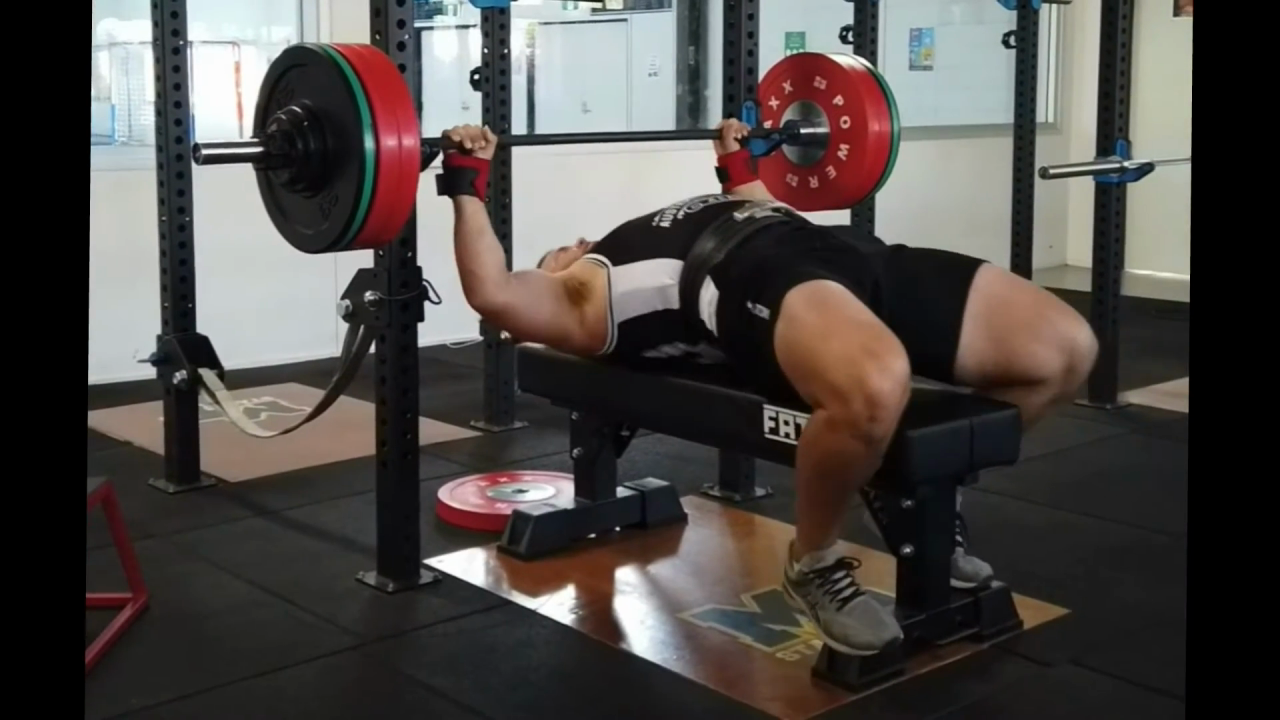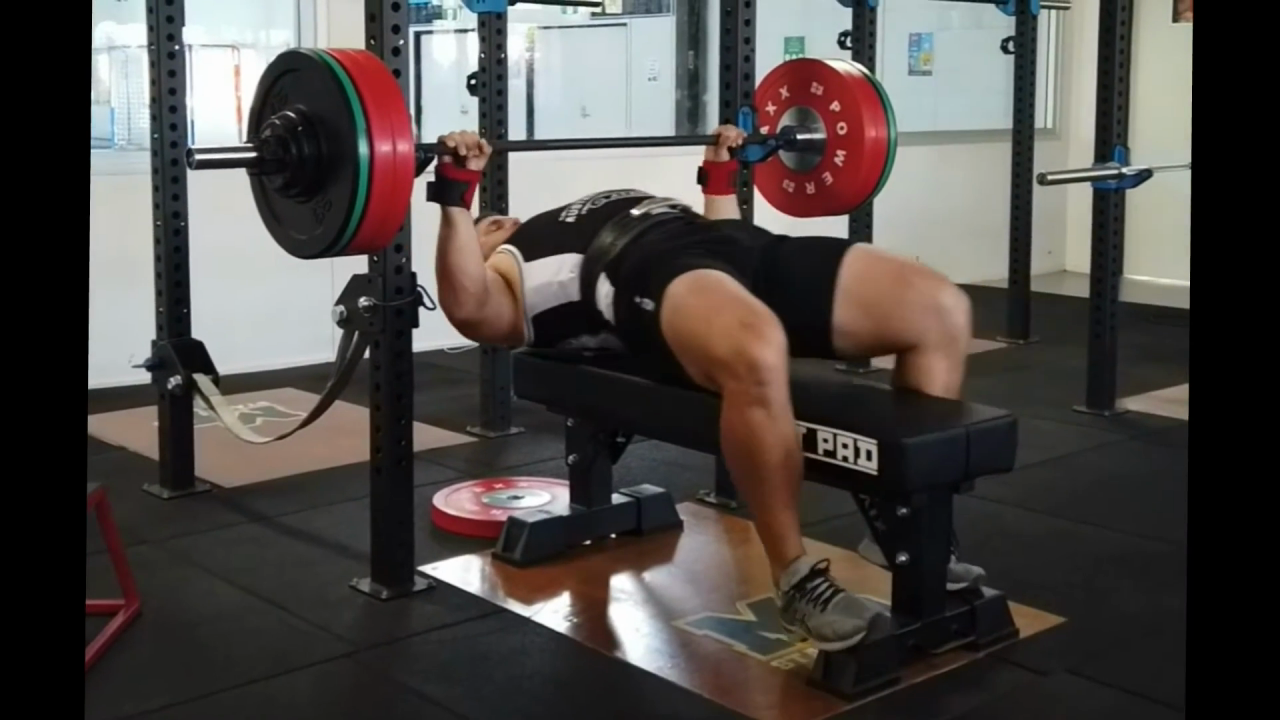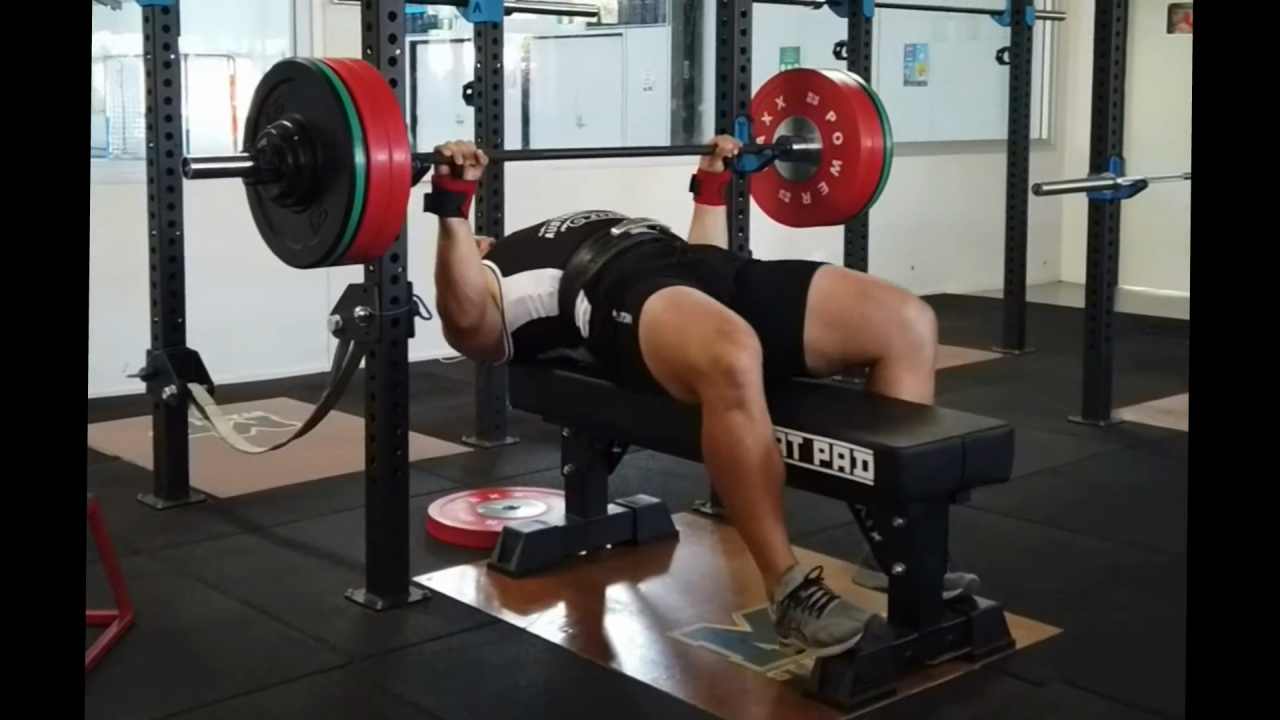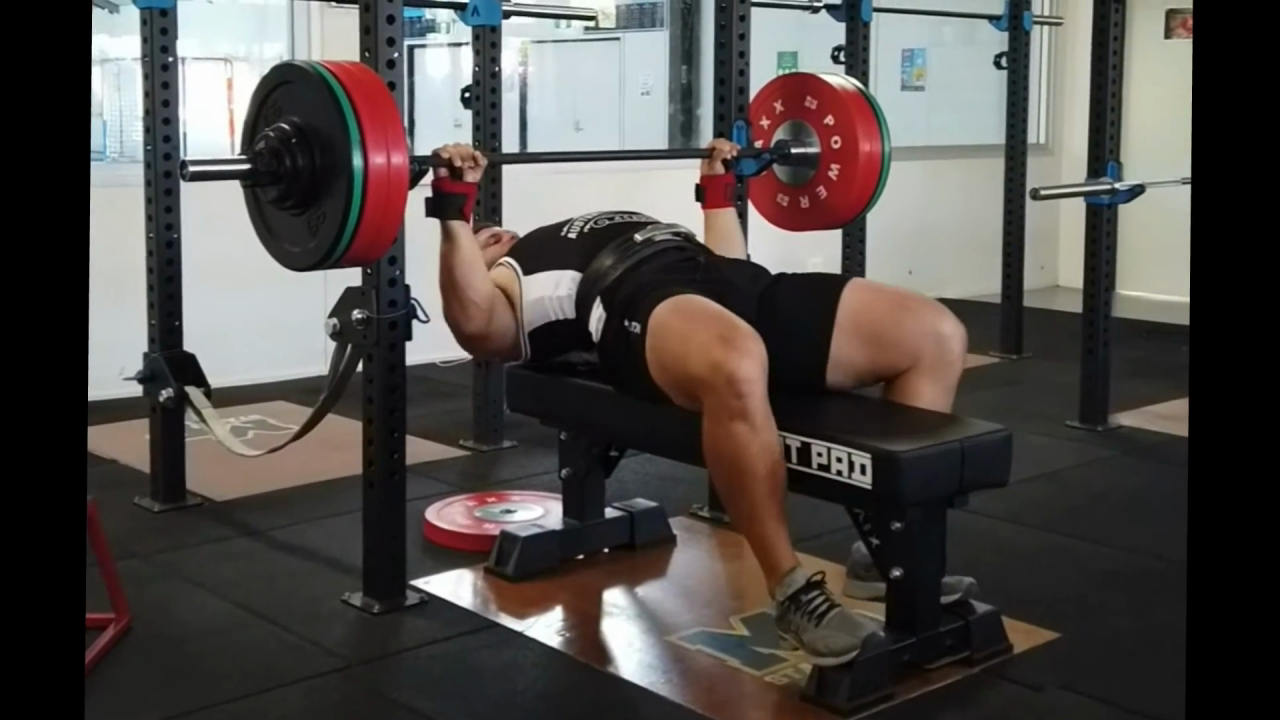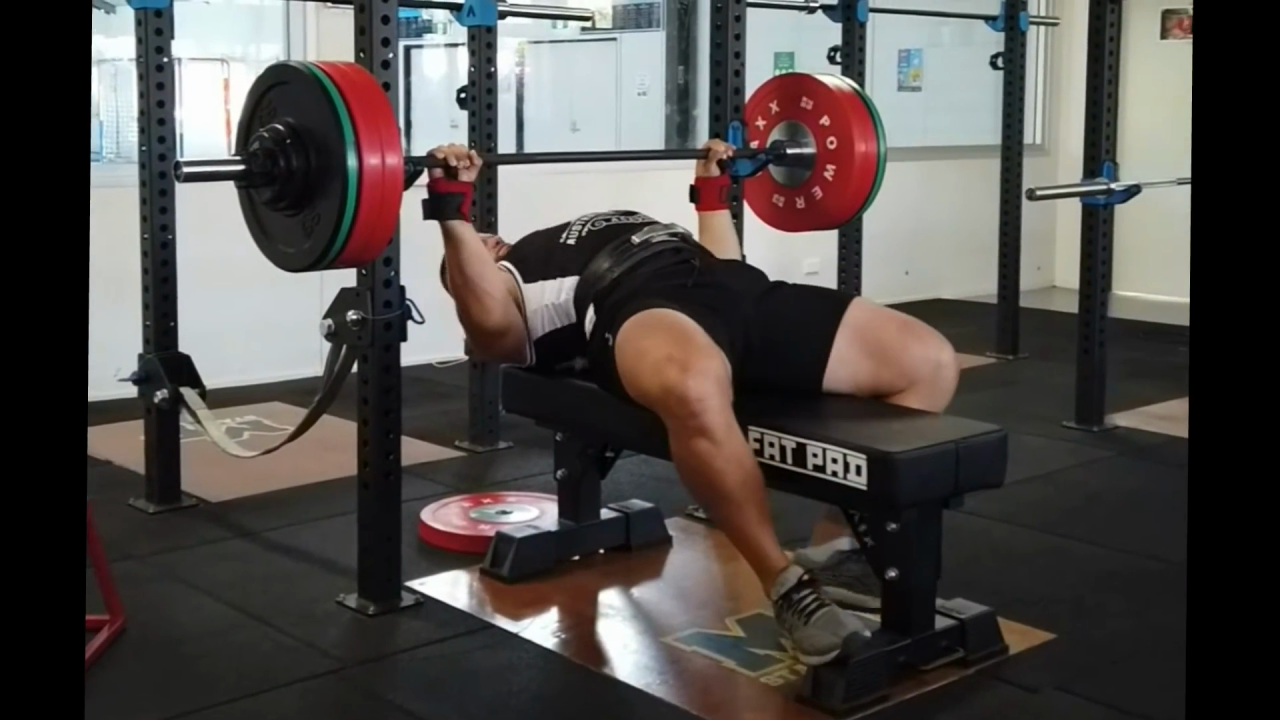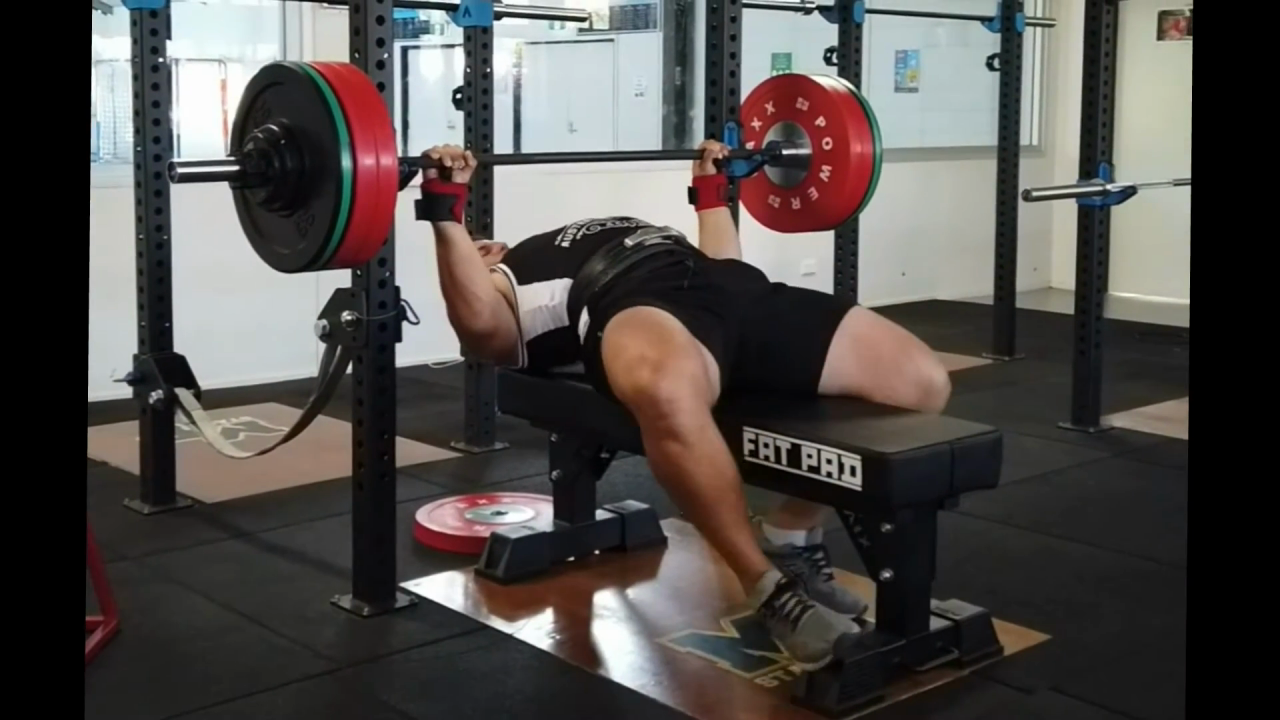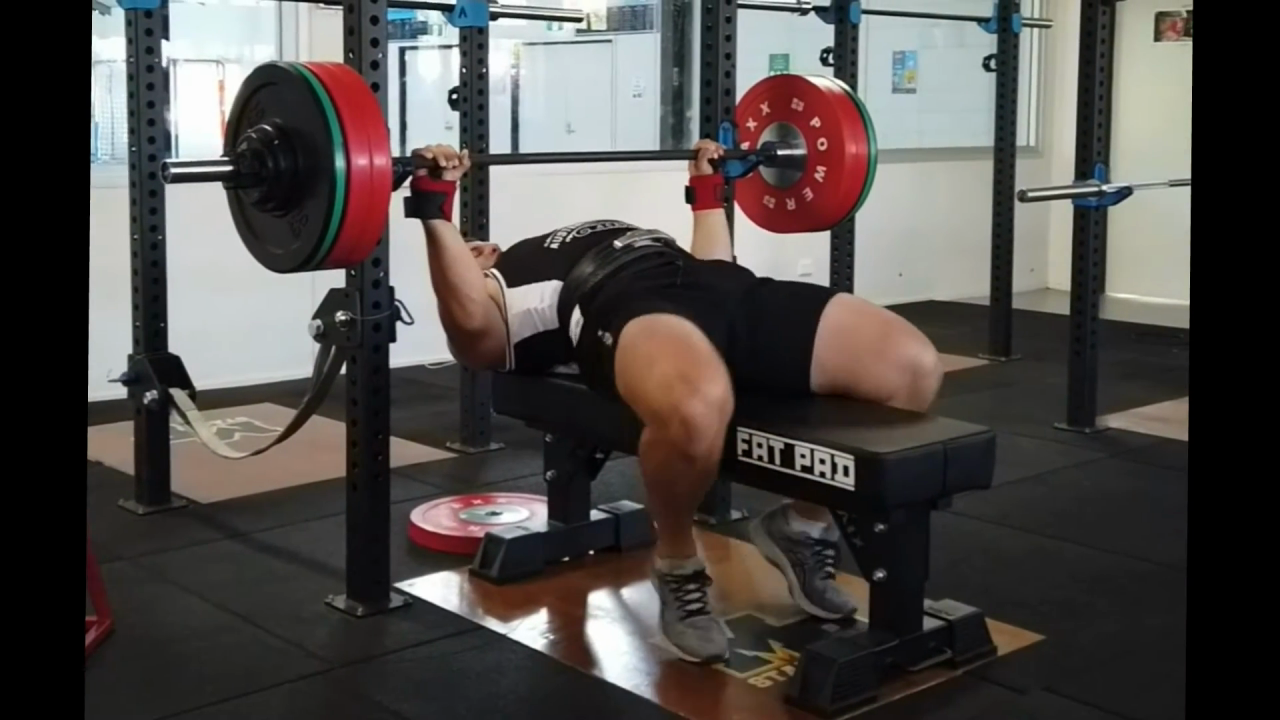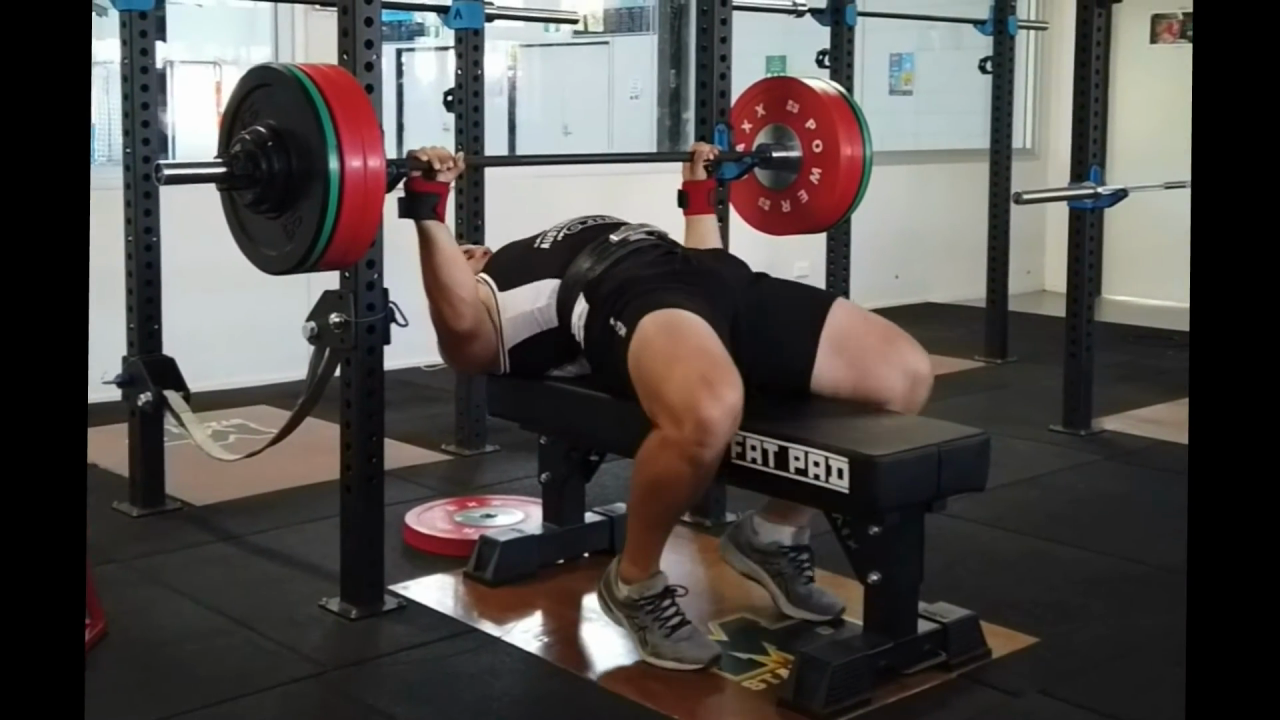
dt=0.4s
person 1, frame 1
left shoulder: (639, 260)
right shoulder: (579, 304)
left elbow: (757, 230)
right elbow: (492, 293)
left wrist: (736, 164)
right wrist: (465, 183)
left knee: (1065, 347)
right knee: (874, 386)
right ankle: (814, 563)
person 1, frame 2
left shoulder: (578, 233)
right shoulder: (503, 280)
right elbow: (468, 306)
left wrist: (719, 173)
right wrist: (455, 194)
left knee: (941, 310)
right knee: (757, 356)
right ankle: (797, 578)
person 1, frame 3
left shoulder: (575, 244)
right shoulder: (487, 290)
left elbow: (701, 260)
right elbow: (465, 318)
left wrist: (711, 184)
right wrist: (451, 208)
left knee: (906, 321)
right knee: (732, 361)
right ankle: (791, 591)
person 1, frame 4
right shoulder: (506, 284)
left elbow: (725, 265)
right elbow: (474, 324)
left wrist: (717, 187)
right wrist: (452, 211)
left hip: (737, 286)
left knee: (936, 334)
right knee: (737, 368)
right ankle: (793, 592)
person 1, frame 5
right shoulder: (504, 283)
left elbow: (722, 267)
right elbow: (488, 317)
left wrist: (712, 190)
right wrist: (451, 210)
left knee: (927, 361)
right knee: (695, 388)
left ankle: (840, 550)
right ankle: (788, 587)
person 1, frame 6
right shoulder: (499, 289)
left elbow: (720, 266)
right elbow: (476, 319)
left wrist: (711, 188)
right wrist: (444, 212)
left knee: (919, 382)
right knee: (668, 388)
left ankle: (792, 533)
right ankle: (772, 588)
person 1, frame 7
right shoulder: (491, 298)
left elbow: (711, 270)
right elbow: (468, 318)
left wrist: (707, 190)
right wrist: (434, 211)
left knee: (911, 365)
right knee: (695, 407)
left ankle: (806, 527)
right ankle: (678, 565)
person 1, frame 8
right shoulder: (483, 311)
left elbow: (704, 267)
right elbow: (458, 319)
left wrist: (699, 192)
right wrist: (428, 211)
left knee: (903, 374)
right knee: (705, 411)
left ankle: (776, 532)
right ankle: (634, 583)
